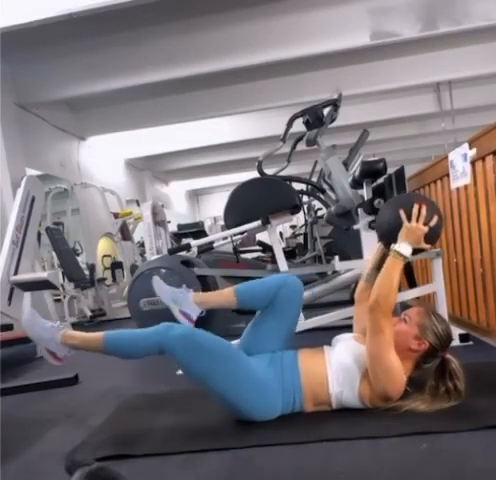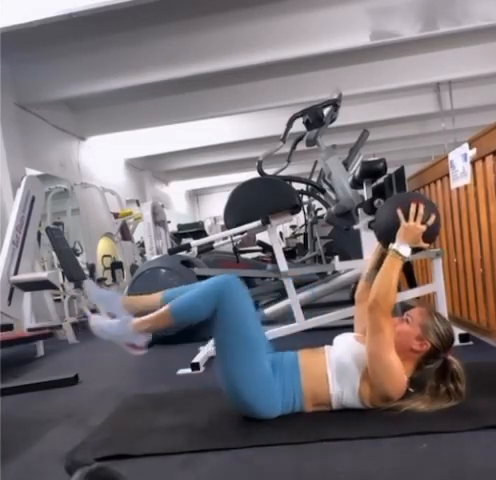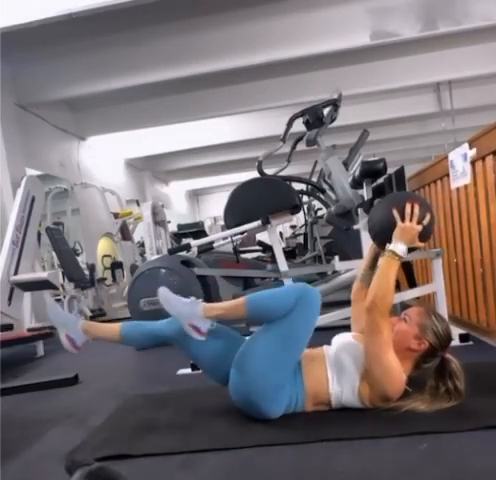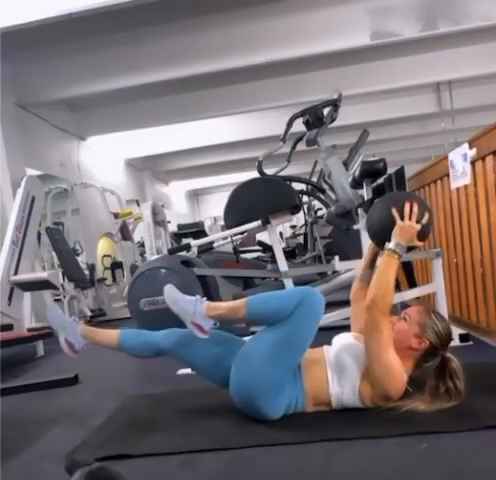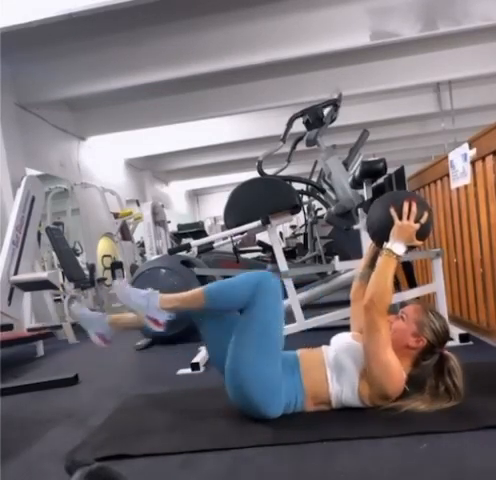
dt=0.3s
person 1, frame 1
left shoulder: (390, 381)
right shoulder: (371, 350)
left elbow: (377, 308)
right elbow: (364, 297)
left wrist: (404, 248)
right wrist: (385, 246)
left hip: (260, 393)
right hip: (263, 364)
left knee: (170, 336)
right knee: (288, 285)
left ankle: (65, 340)
right ankle: (194, 302)
person 1, frame 2
left shoulder: (390, 380)
right shoulder: (369, 348)
left elbow: (377, 310)
right elbow: (364, 297)
left wrist: (402, 248)
right wrist: (383, 246)
left hip: (260, 392)
right hip: (267, 371)
left knee: (224, 285)
right knee: (218, 295)
left ankle: (136, 328)
right ankle: (125, 305)
person 1, frame 3
left shoulder: (389, 381)
right shoulder: (370, 350)
left elbow: (373, 310)
right elbow: (360, 297)
left wrist: (397, 247)
right wrist: (376, 247)
left hip: (263, 392)
right hip: (258, 379)
left knee: (304, 295)
right knee: (177, 327)
left ankle: (203, 314)
right ankle: (85, 331)
person 1, frame 4
left shoulder: (390, 378)
right shoulder: (370, 347)
left elbow: (374, 309)
right elbow: (360, 296)
left wrist: (397, 247)
right wrist: (376, 245)
left hip: (262, 392)
right hip: (255, 376)
left knee: (309, 298)
right knee: (171, 339)
left ankle: (206, 312)
right ankle: (81, 334)
person 1, frame 5
left shoulder: (389, 378)
right shoulder: (375, 349)
left elbow: (373, 310)
right elbow: (359, 298)
left wrist: (396, 247)
right wrist: (377, 245)
left hip: (261, 392)
right hip: (266, 378)
left knee: (264, 284)
right knee: (210, 306)
left ankle: (160, 305)
right ankle: (109, 325)
